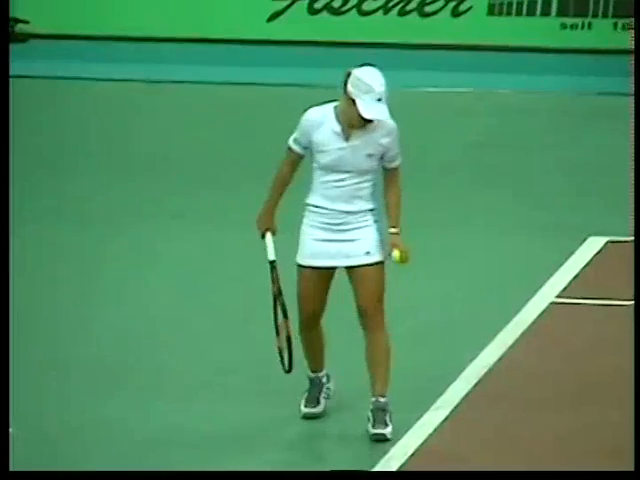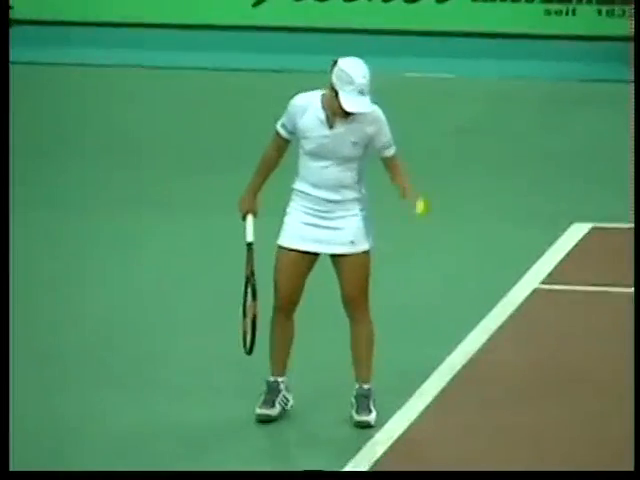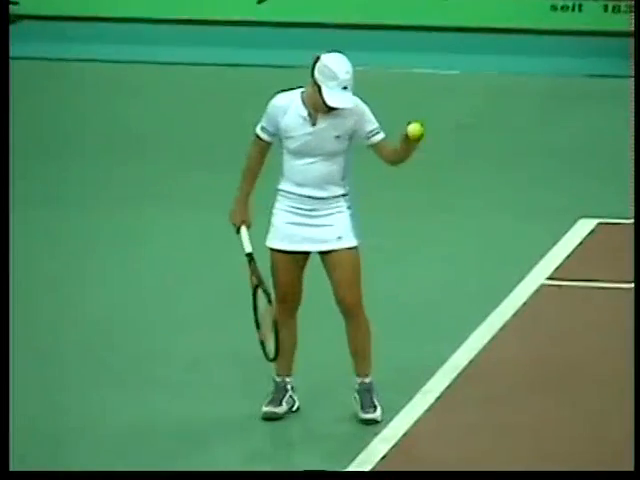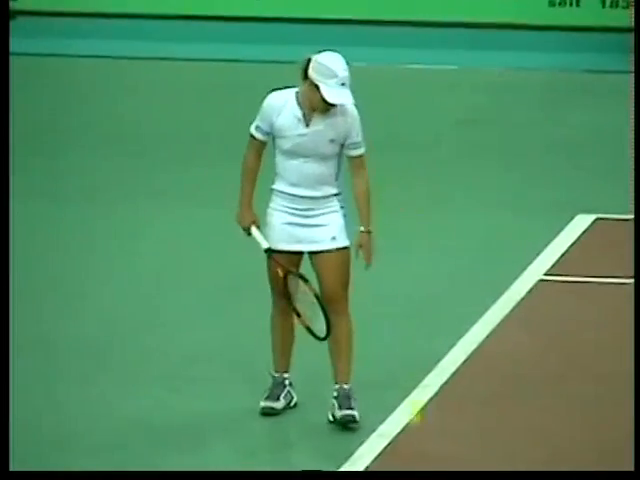
dt=0.3s
person 1, frame 1
left shoulder: (386, 129)
right shoulder: (314, 119)
left elbow: (391, 181)
right elbow: (289, 165)
left wrist: (394, 230)
right wrist: (268, 211)
left hip: (362, 232)
right hip: (317, 230)
left knee: (372, 318)
right knee: (308, 317)
left ankle: (380, 405)
right ankle: (320, 379)
person 1, frame 2
left shoulder: (373, 118)
right shoulder: (301, 106)
left elbow: (393, 165)
right elbow: (276, 148)
left wrist: (410, 196)
right wrist: (251, 193)
left hip: (347, 219)
right hip: (302, 214)
left knee: (357, 307)
right knee: (283, 304)
left ankle: (363, 392)
right ankle: (277, 385)
person 1, frame 3
left shoulder: (355, 111)
right shoulder: (281, 106)
left elbow: (388, 155)
right elbow: (257, 152)
left wrist: (407, 146)
right wrist: (241, 203)
left hip: (334, 217)
right hip: (288, 216)
left knee: (350, 305)
right knee: (286, 305)
left ankle: (365, 385)
right ankle: (283, 385)
person 1, frame 4
left shoulder: (347, 115)
right shoulder: (275, 105)
left elbow: (359, 172)
right elbow: (253, 152)
left wrist: (365, 227)
right wrist: (245, 205)
left hip: (327, 216)
right hip: (284, 215)
left knee: (336, 304)
right knee: (283, 302)
left ankle: (342, 392)
right ankle: (281, 382)
